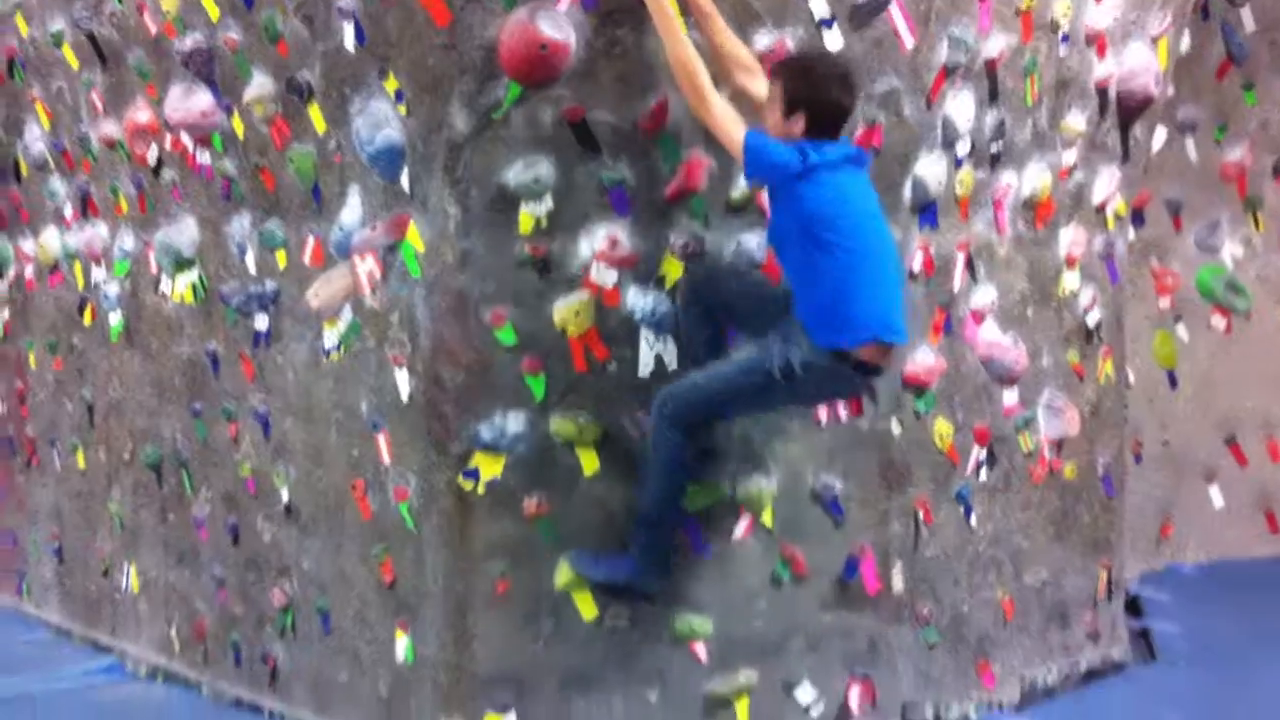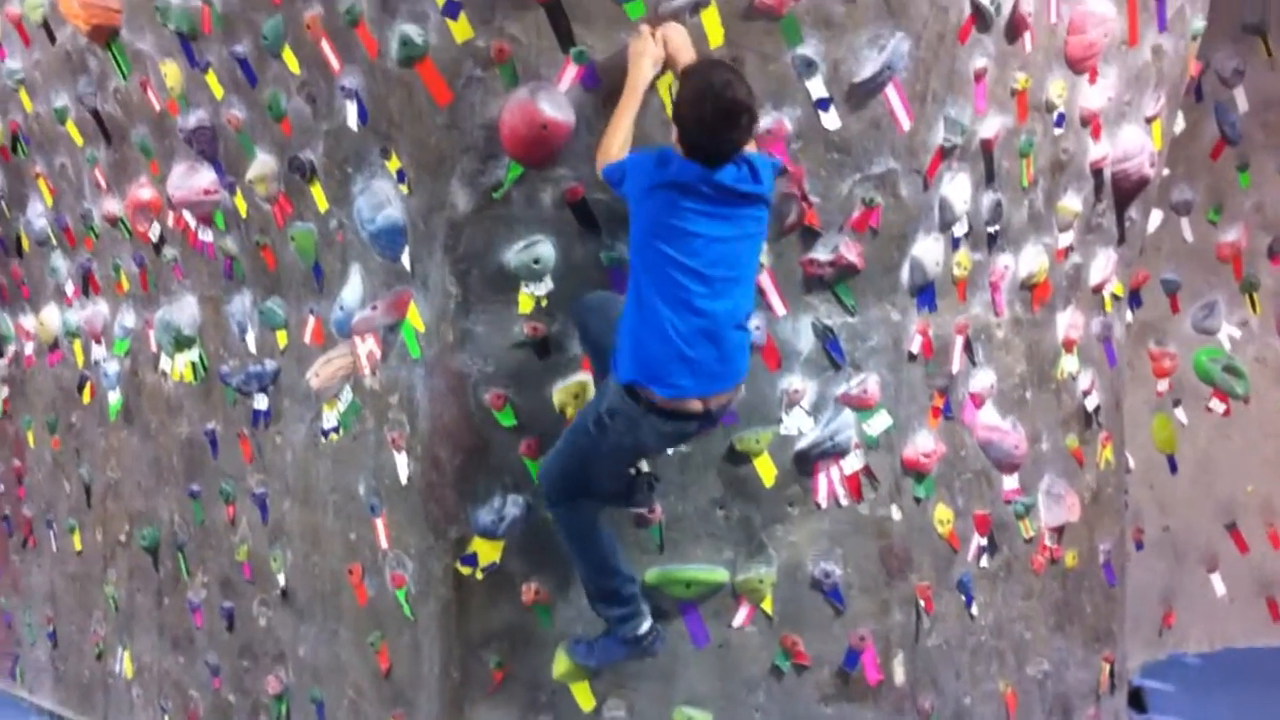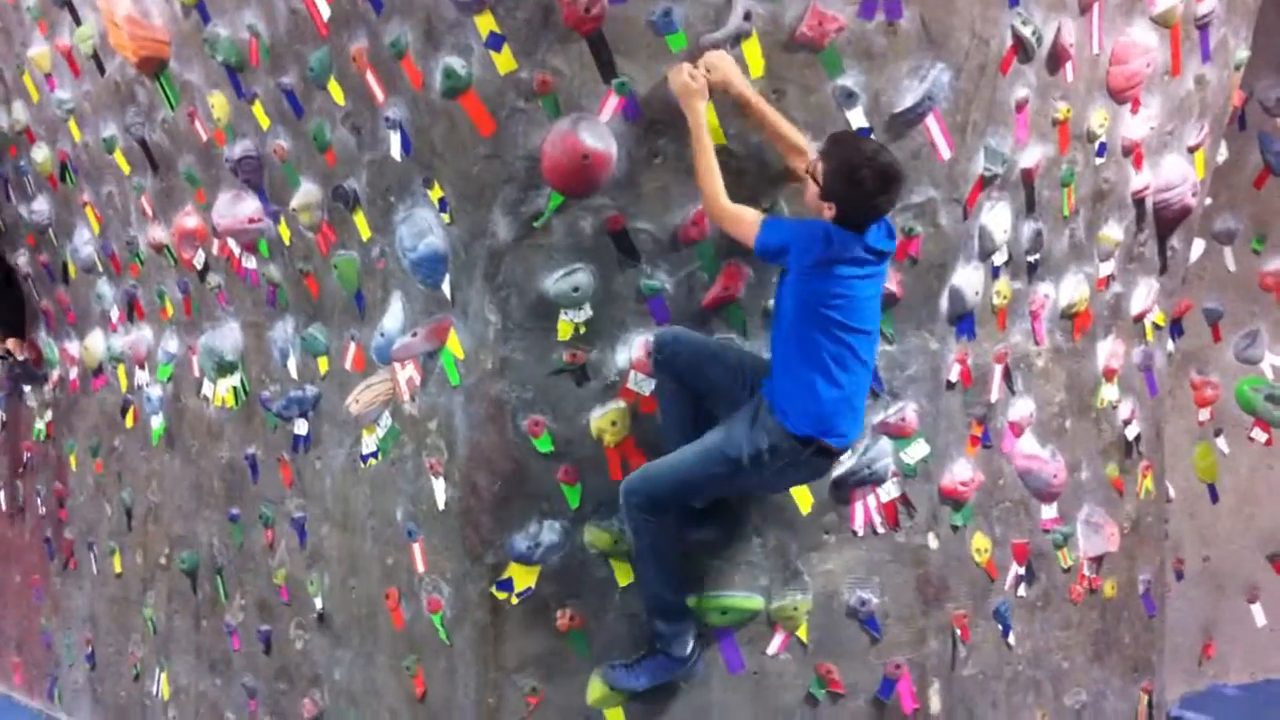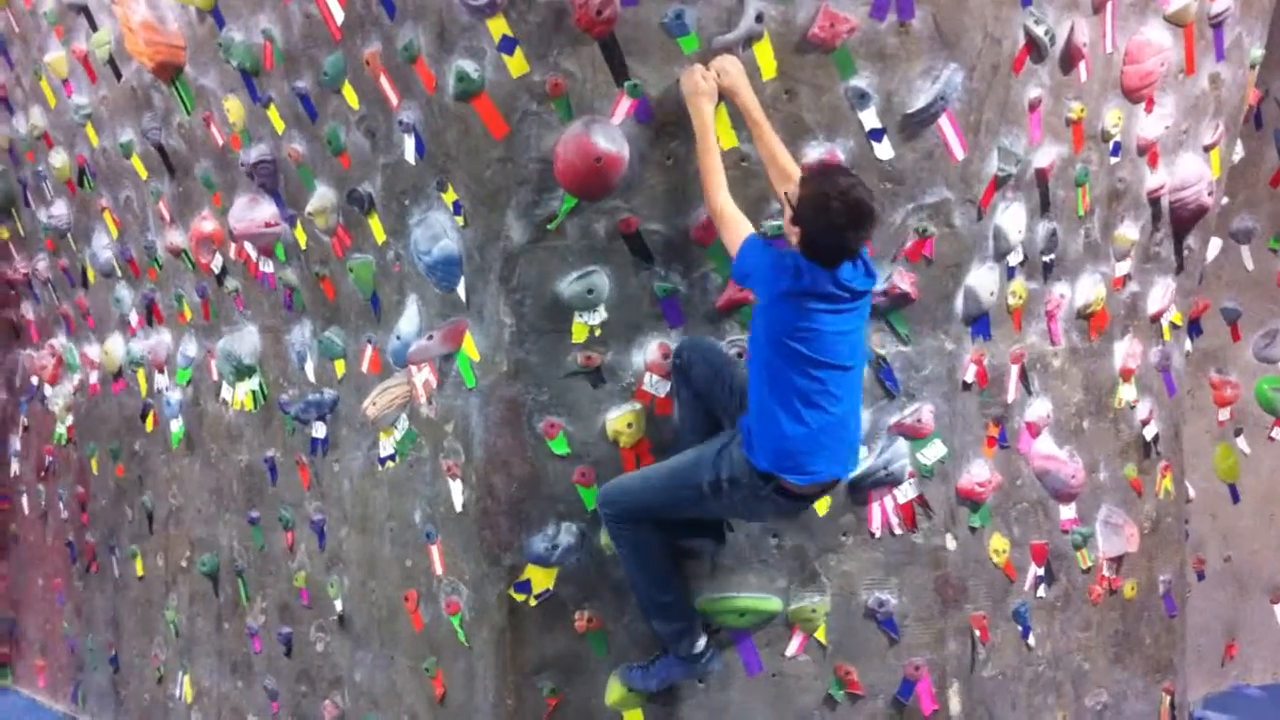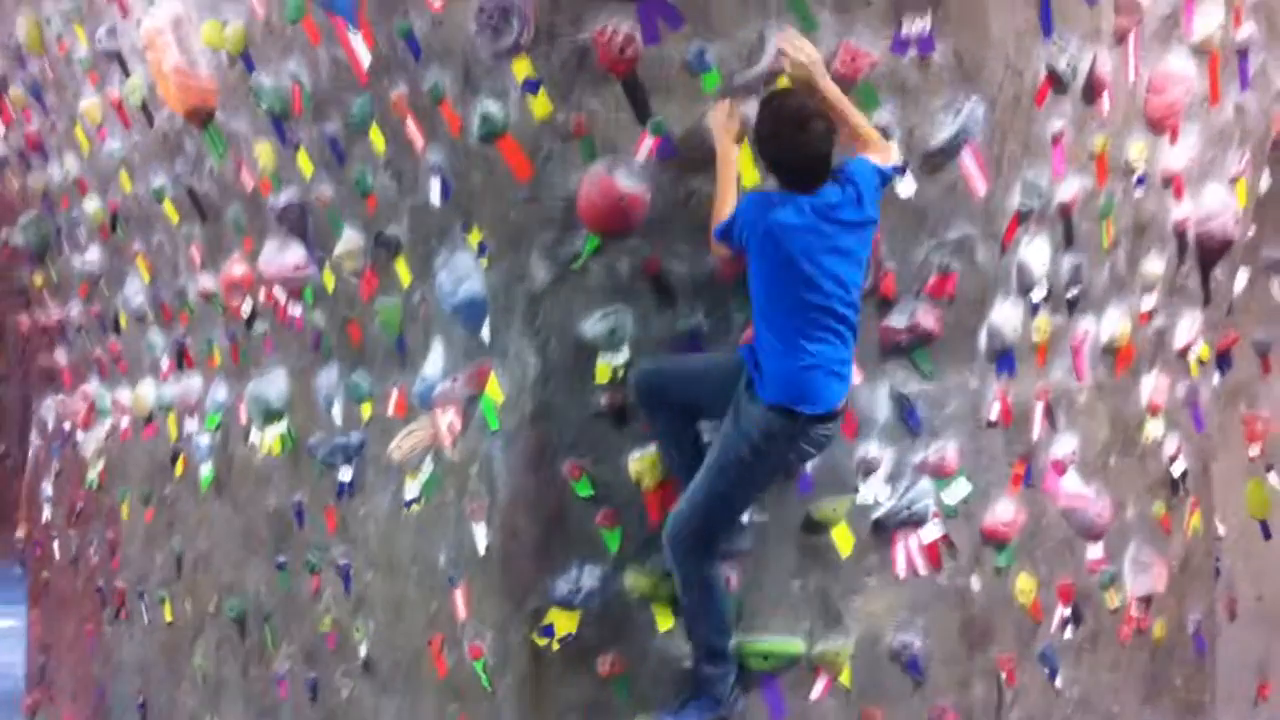
dt=1s
person 1, frame 1
left shoulder: (796, 167)
right shoulder: (835, 157)
left elbow: (705, 101)
right elbow: (748, 73)
left hip: (837, 357)
right hip: (832, 333)
left knee: (675, 410)
right knee: (701, 283)
left ankle: (647, 559)
right ankle: (694, 443)
person 1, frame 2
left shoulder: (656, 177)
right shoulder: (758, 180)
left elbow: (608, 156)
right elbow: (734, 136)
left wrist: (641, 73)
right wrist: (687, 60)
left hip: (652, 401)
right hip: (720, 396)
left knee: (560, 488)
right knee: (592, 309)
left ankle: (631, 626)
right ankle: (625, 476)
person 1, frame 3
left shoulder: (817, 244)
right shoulder: (870, 226)
left elbow: (719, 208)
right elbow: (799, 153)
left wrist: (695, 108)
right wrist: (740, 89)
left hip: (797, 437)
right hip: (792, 400)
left knee: (641, 494)
right knee: (670, 348)
left ankle: (674, 645)
right ankle: (694, 489)
person 1, frame 4
left shoulder: (784, 276)
right shoulder: (857, 263)
left elbow: (720, 204)
right elbow: (790, 183)
left wrist: (702, 108)
right wrist: (745, 97)
left hip: (774, 476)
right hip: (826, 462)
left knee: (617, 505)
right knee: (692, 355)
left ankle: (688, 647)
right ankle: (698, 509)
person 1, frame 5
left shoulder: (765, 216)
right shoulder: (857, 191)
left elbow: (721, 241)
right elbow: (881, 147)
left wrist: (724, 148)
right wrist: (816, 80)
left hip: (787, 409)
right hip: (772, 376)
left knee: (686, 538)
right knee: (649, 383)
right ankle: (716, 506)
